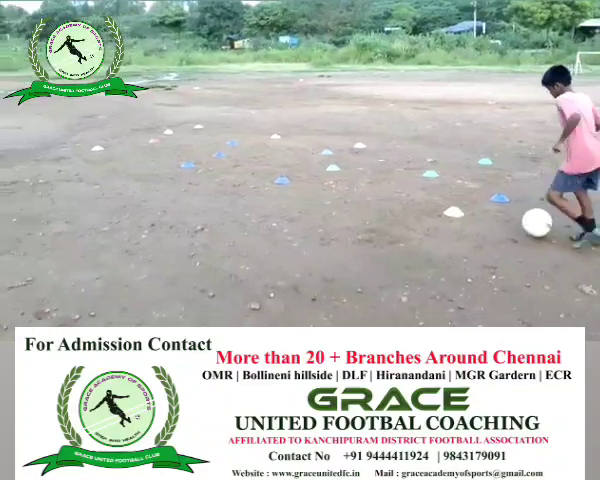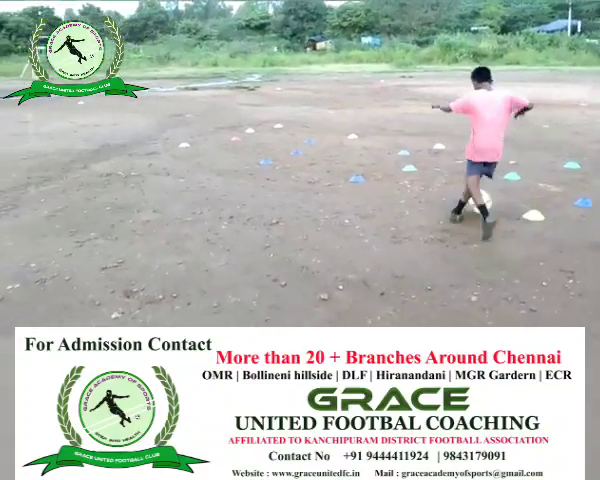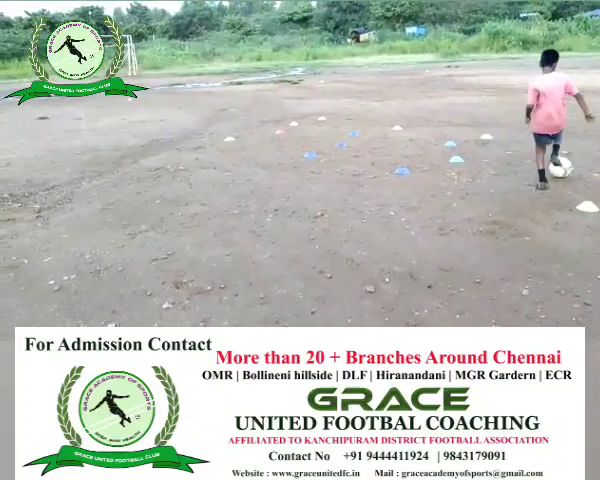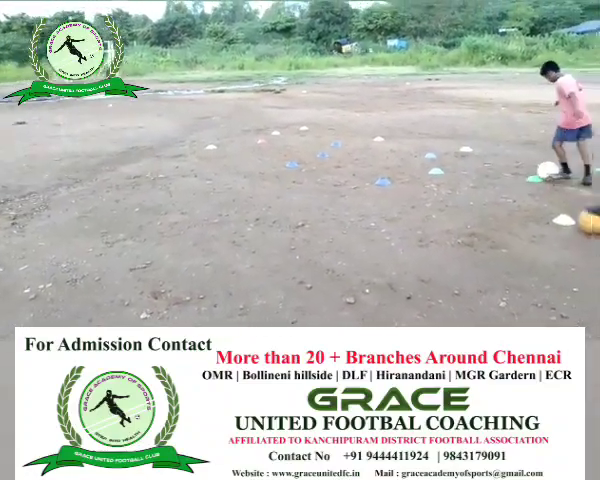
dt=1s
person 1, frame 1
left shoulder: (563, 100)
right shoulder: (584, 98)
left elbow: (575, 117)
left wrist: (561, 141)
left hip: (579, 159)
left knee: (553, 196)
right knee: (580, 192)
person 1, frame 2
left shoulder: (471, 98)
right shoulder: (505, 96)
left elbow: (449, 108)
right elbow: (529, 105)
left wrist: (438, 106)
right wrist: (519, 112)
left hip: (477, 150)
right hip: (495, 150)
left knee: (472, 184)
right knee: (473, 181)
left ankle: (487, 217)
right ankle: (457, 212)
person 1, frame 3
left shoulder: (535, 82)
right shoulder: (563, 78)
left elbow: (530, 106)
right elbow: (577, 94)
left wrist: (528, 116)
right wrist: (587, 112)
left hip: (540, 125)
right hip: (558, 123)
left knee: (540, 148)
right knee: (557, 138)
left ankle: (542, 180)
right ankle: (555, 154)
person 1, frame 4
left shoulder: (561, 82)
right shoulder: (569, 77)
left elbow: (572, 94)
left wrist: (576, 109)
left hip: (570, 120)
right hip: (584, 118)
left knee: (556, 144)
right knee: (583, 145)
left ankle: (566, 171)
right ankle: (587, 175)
